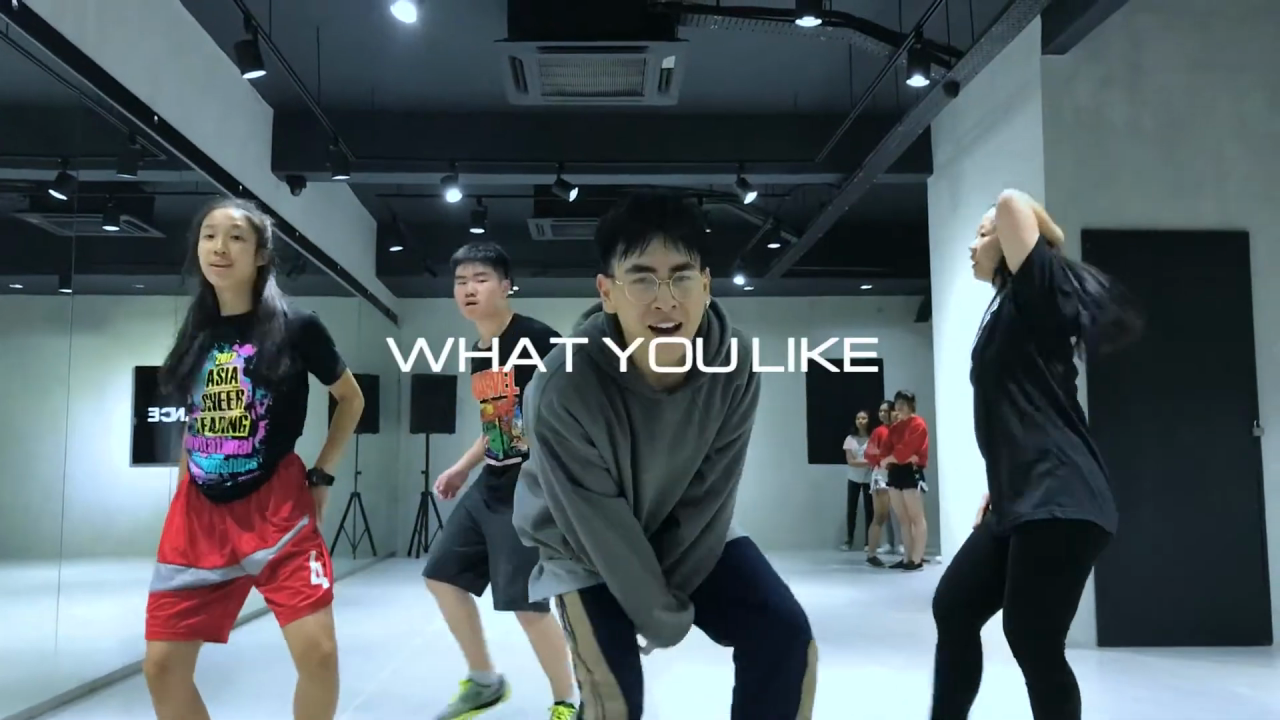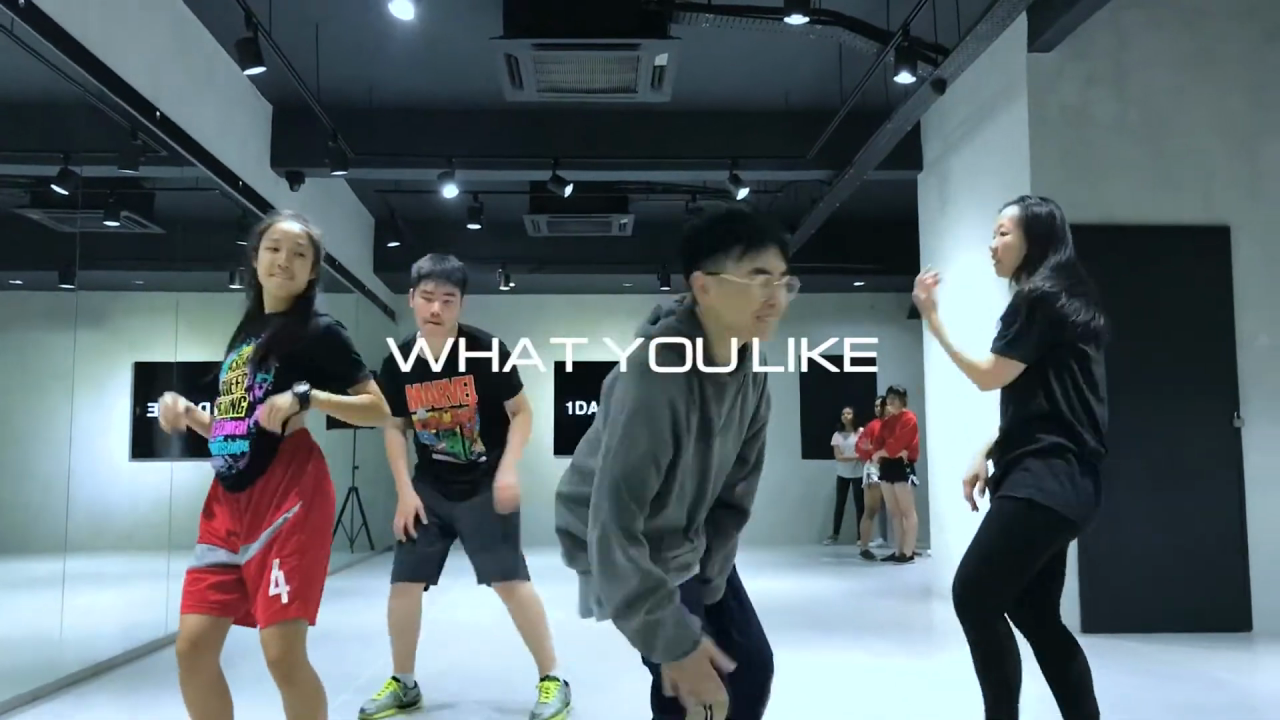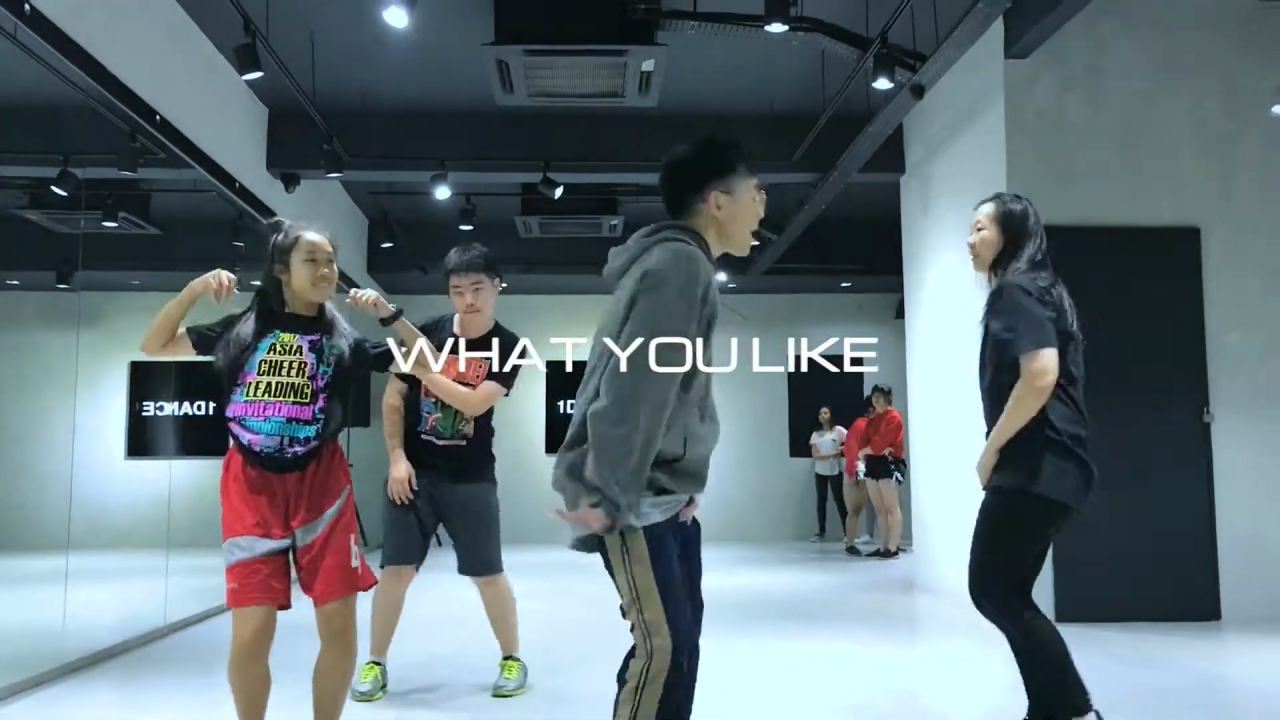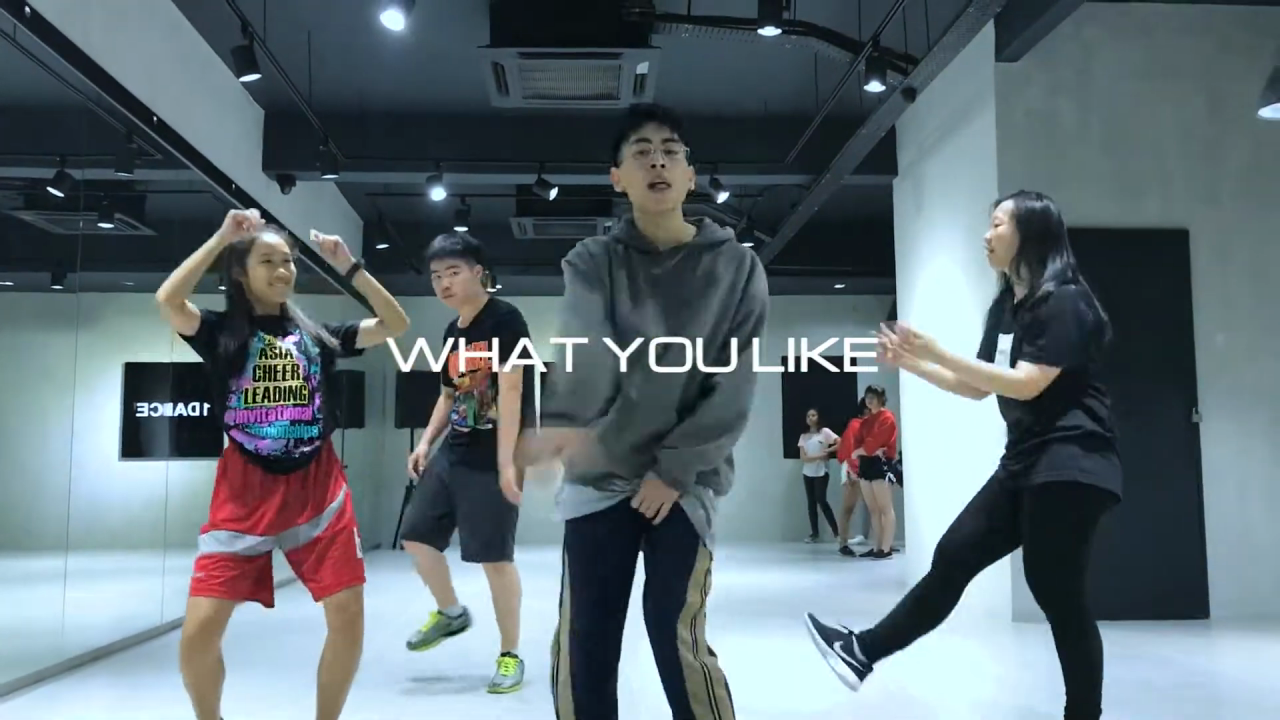
dt=0.4s
person 1, frame 1
left shoulder: (734, 369)
right shoulder: (564, 388)
left elbow: (706, 502)
right elbow: (600, 525)
left wrist: (670, 599)
right wrist: (664, 619)
left hip: (689, 538)
right hip: (585, 552)
left knee: (785, 638)
person 1, frame 2
left shoulder: (750, 369)
right shoulder: (648, 381)
left elbow: (737, 488)
right elbow: (614, 524)
left wrist: (709, 579)
right wrist: (674, 638)
left hip: (692, 545)
right hip: (628, 556)
left knee: (752, 664)
person 1, frame 3
left shoulder: (677, 266)
right shoulder: (676, 266)
right elbow: (634, 388)
left wrist: (683, 486)
right wrist: (611, 493)
left hip: (663, 491)
right hip: (632, 494)
left knee: (679, 635)
right knee: (662, 641)
person 1, frame 4
left shoulder: (736, 265)
right shoulder: (595, 260)
left elbow: (736, 383)
right elbow: (589, 345)
left wrist: (675, 471)
right wrist: (570, 422)
left hip: (680, 488)
right hip: (599, 484)
left knee: (680, 641)
right knee: (582, 649)
person 2, frame 1
left shoulder: (1039, 287)
right shoulder: (1017, 309)
left elbow: (1013, 203)
left wrist: (1048, 235)
right wrist: (997, 487)
left hip: (1057, 499)
right hip: (1021, 498)
left knee: (1030, 639)
right knee: (953, 609)
person 2, frame 2
left shoulder: (1041, 298)
right shoulder: (1056, 307)
left elbow: (989, 376)
left wrist: (933, 319)
right wrist: (986, 456)
left hip: (1047, 481)
right hip: (1051, 480)
left knee: (974, 599)
right knee: (1035, 615)
person 2, frame 3
left shoulder: (1018, 291)
right shoulder: (1037, 293)
left elbow: (1040, 378)
left wrist: (992, 445)
right wrist: (1000, 446)
left hip: (1034, 468)
right hip: (1041, 468)
left knee: (996, 592)
right knee: (1007, 595)
person 2, frame 4
left shoulder: (1063, 299)
right shoulder: (1005, 306)
left elbow: (1027, 384)
right elbow: (979, 387)
left wrist: (937, 352)
right wrist: (910, 362)
left hip: (1072, 464)
right hip: (1023, 462)
left knee: (1056, 593)
right knee: (952, 557)
right ankle: (864, 653)
person 3, frame 1
left shoulder: (297, 328)
right shoulder: (192, 337)
left elbow: (352, 401)
left wrist: (321, 475)
right wrist: (167, 531)
left hip: (276, 505)
right hip: (199, 509)
left knee: (319, 655)
right knee: (163, 666)
person 3, frame 2
left shoulder: (318, 331)
right shoulder: (244, 335)
left elbow: (378, 409)
left wrist: (302, 397)
right wrist: (185, 414)
left hip: (289, 491)
right hip: (228, 498)
left knee: (282, 654)
right knee: (191, 646)
person 3, frame 3
left shoulder: (345, 339)
right shoulder: (244, 328)
left elbow: (431, 368)
right elbow: (152, 346)
left wrist: (388, 313)
right wrist: (194, 289)
left hip: (320, 483)
right hip: (251, 484)
left knee: (340, 632)
right knee: (250, 639)
person 3, frame 4
left shoulder: (316, 333)
right shoulder: (220, 330)
left elbow: (396, 326)
right elbow: (168, 302)
left wrist: (350, 266)
right wrist: (222, 239)
left hip: (316, 483)
right hip: (244, 486)
left knee: (348, 619)
right knee: (199, 630)
person 4, frame 1
left shoulder: (535, 338)
right shoulder: (479, 354)
right wrist: (462, 466)
right hip: (488, 491)
left knee: (528, 606)
right knee: (441, 576)
right ankle: (483, 679)
person 4, frame 2
left shoulder: (489, 350)
right shoulder: (399, 361)
left elbow: (521, 413)
right elbow: (394, 429)
left wrist: (510, 469)
right wrist: (404, 490)
left hip: (487, 486)
right hip: (432, 486)
left knee: (509, 580)
right knee: (404, 583)
left ankle: (551, 679)
person 4, frame 3
left shoulder: (507, 347)
right shoulder: (425, 334)
left elbow: (476, 404)
right elbow: (393, 398)
left wrist: (424, 370)
right wrist: (397, 459)
left hip: (472, 475)
right hip: (416, 471)
left knee: (488, 573)
right knee: (397, 569)
left ankle: (512, 658)
right ankle: (376, 664)
person 4, frame 4
left shoulder: (505, 319)
right shoulder: (452, 333)
left elbow: (510, 389)
left wrist: (505, 461)
right wrist: (426, 442)
left hip: (494, 459)
right hip: (454, 453)
left knee: (494, 557)
right knee: (416, 537)
left ankle: (511, 655)
right ankle: (451, 612)
